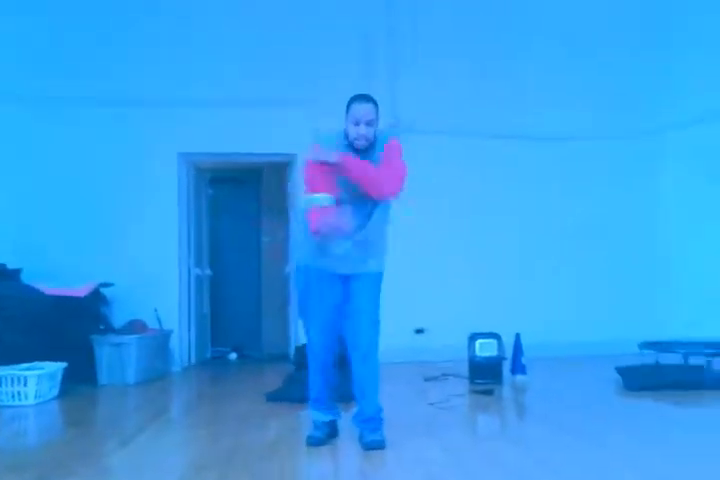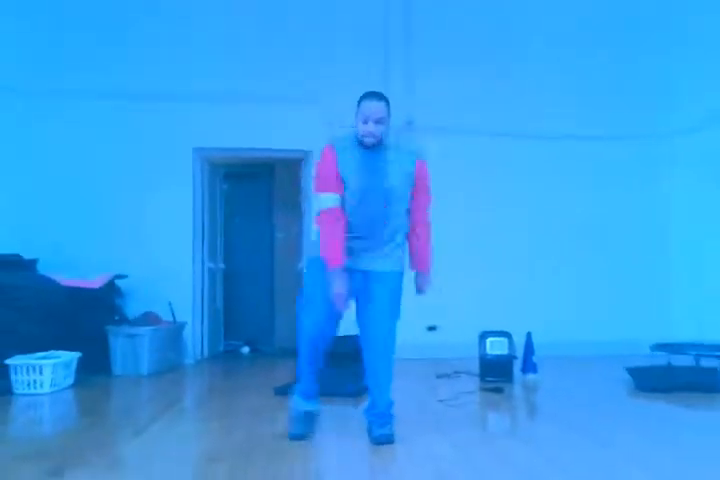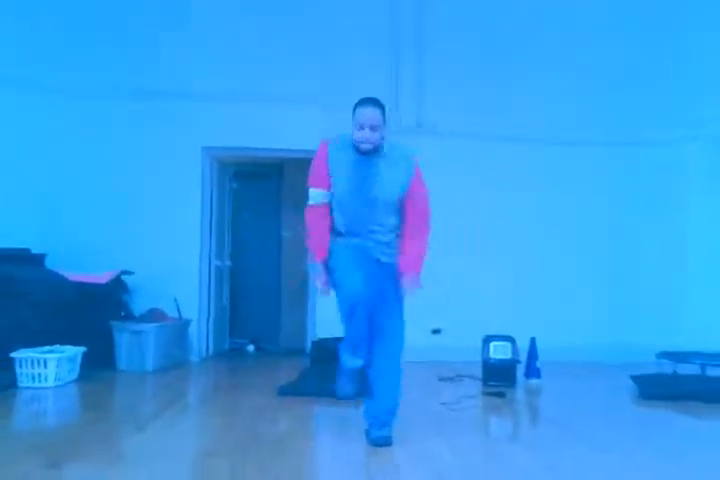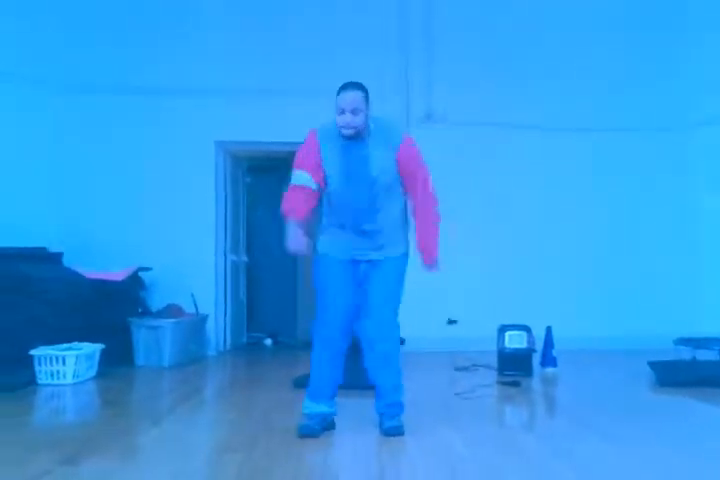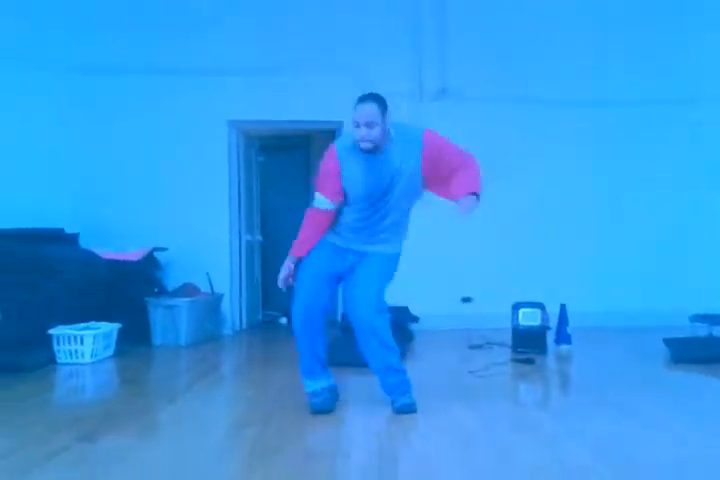
dt=0.1s
person 1, frame 1
left shoulder: (389, 149)
right shoulder: (322, 153)
left elbow: (387, 187)
right elbow: (318, 214)
left wrist: (342, 160)
right wrist: (335, 221)
left hip: (363, 265)
right hip: (318, 261)
left knee: (362, 342)
right knee: (320, 341)
left ankle: (370, 422)
right ankle: (323, 416)
person 1, frame 2
left shoulder: (410, 162)
right shoulder: (335, 153)
left elbow: (418, 219)
right elbow: (328, 216)
left wrist: (422, 268)
right wrist: (336, 273)
left hip: (384, 265)
right hip: (333, 261)
left knee: (379, 340)
right knee: (314, 329)
left ankle: (380, 417)
right ankle: (305, 403)
person 1, frame 3
left shoulder: (406, 167)
right shoulder: (330, 153)
left elbow: (416, 224)
right elbow: (317, 209)
left wrist: (410, 270)
right wrist: (318, 262)
left hip: (388, 259)
right hip: (346, 251)
left knee: (388, 338)
right knee: (356, 293)
left ankle: (380, 419)
right ankle: (353, 358)
person 1, frame 4
left shoulder: (397, 143)
right shoulder: (318, 141)
left elbow: (421, 197)
right elbow: (301, 189)
left wrist: (428, 249)
right wrist: (294, 223)
left hip: (384, 253)
right hip: (336, 251)
left knee: (380, 329)
right knee: (331, 327)
left ankle: (390, 409)
right ankle: (318, 409)
person 1, frame 5
left shoulder: (418, 143)
right shoulder: (338, 155)
left elbow: (462, 165)
right elbow: (321, 211)
left wrist: (466, 193)
right wrist: (294, 256)
left hip: (378, 248)
right hip: (334, 243)
left knee: (364, 313)
right knee: (307, 308)
left ankle: (398, 388)
right ankle: (319, 386)
